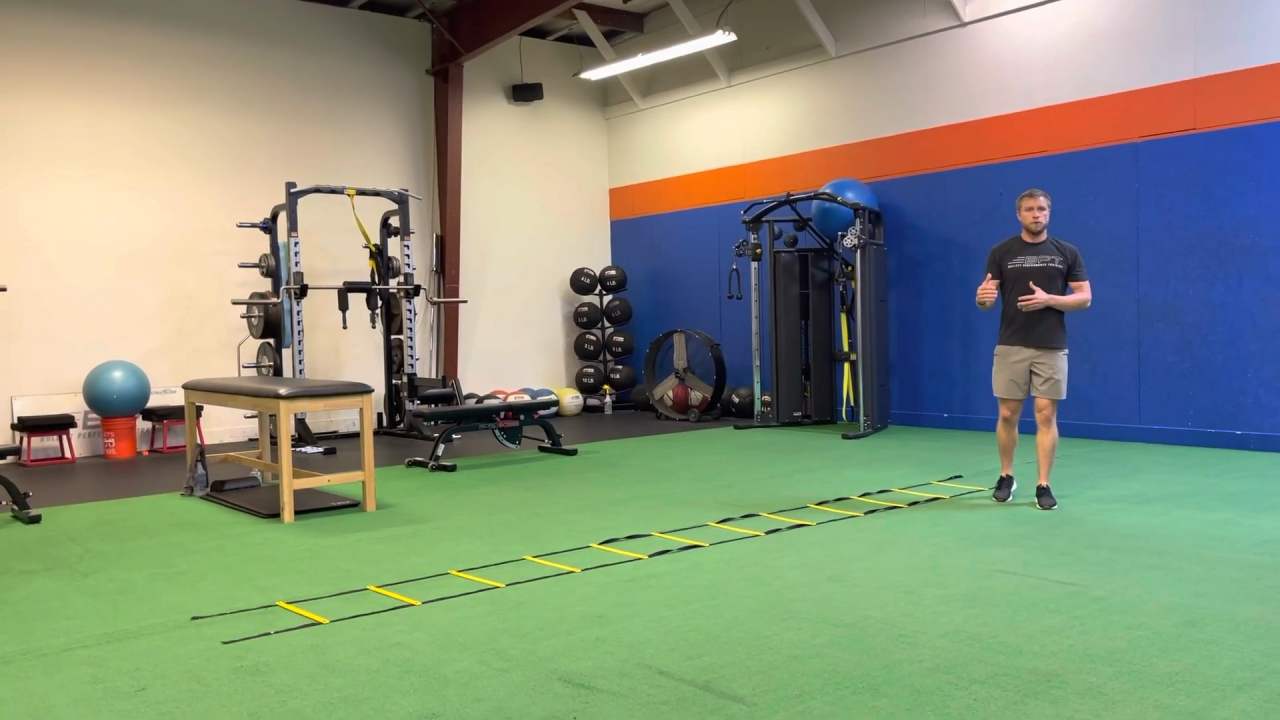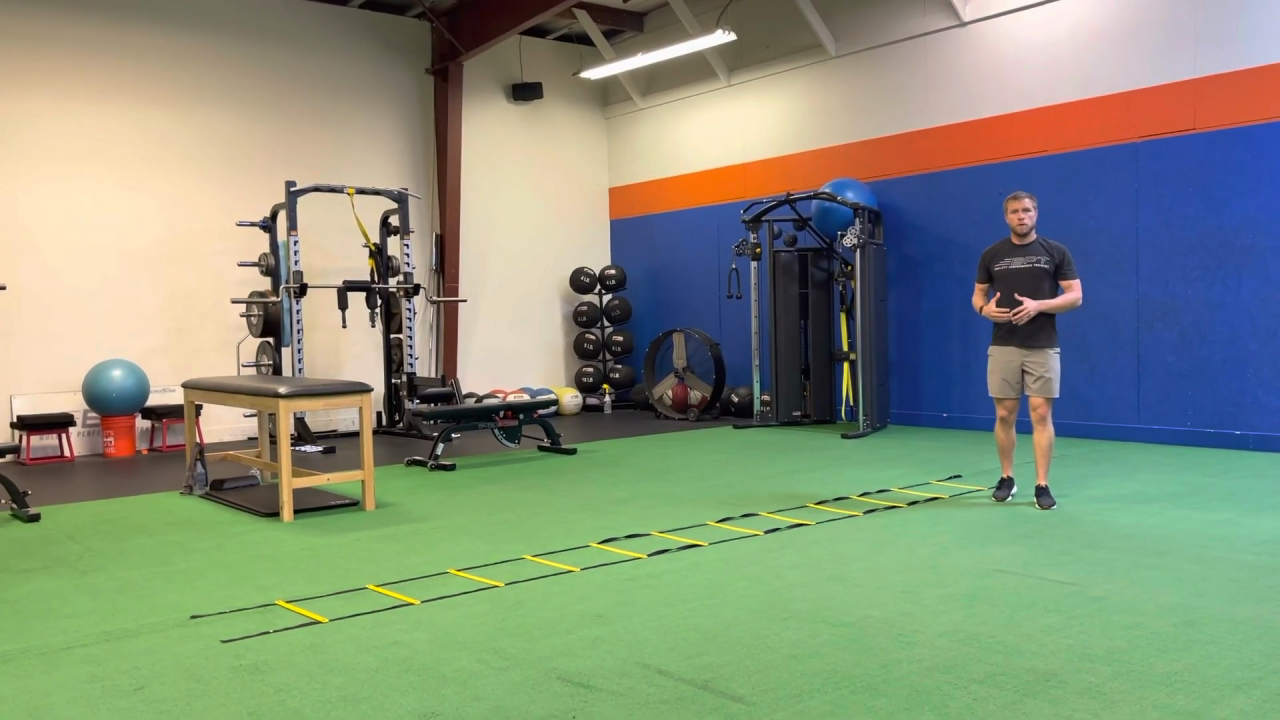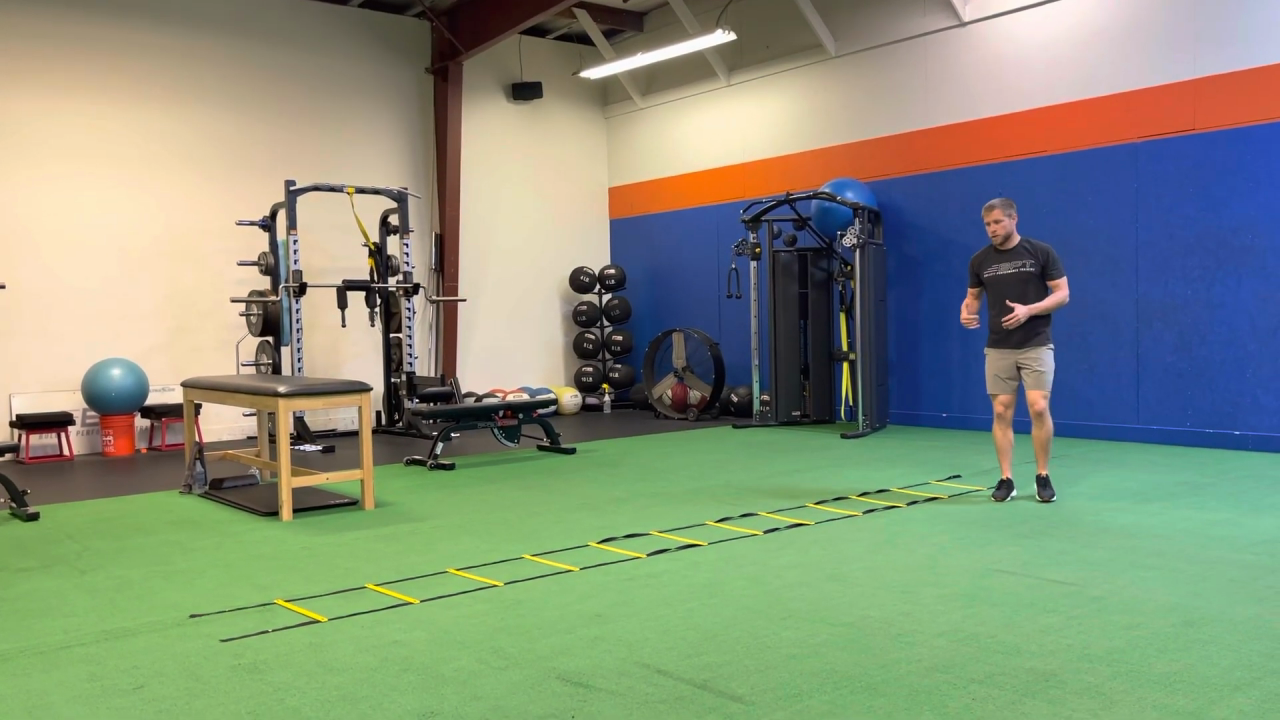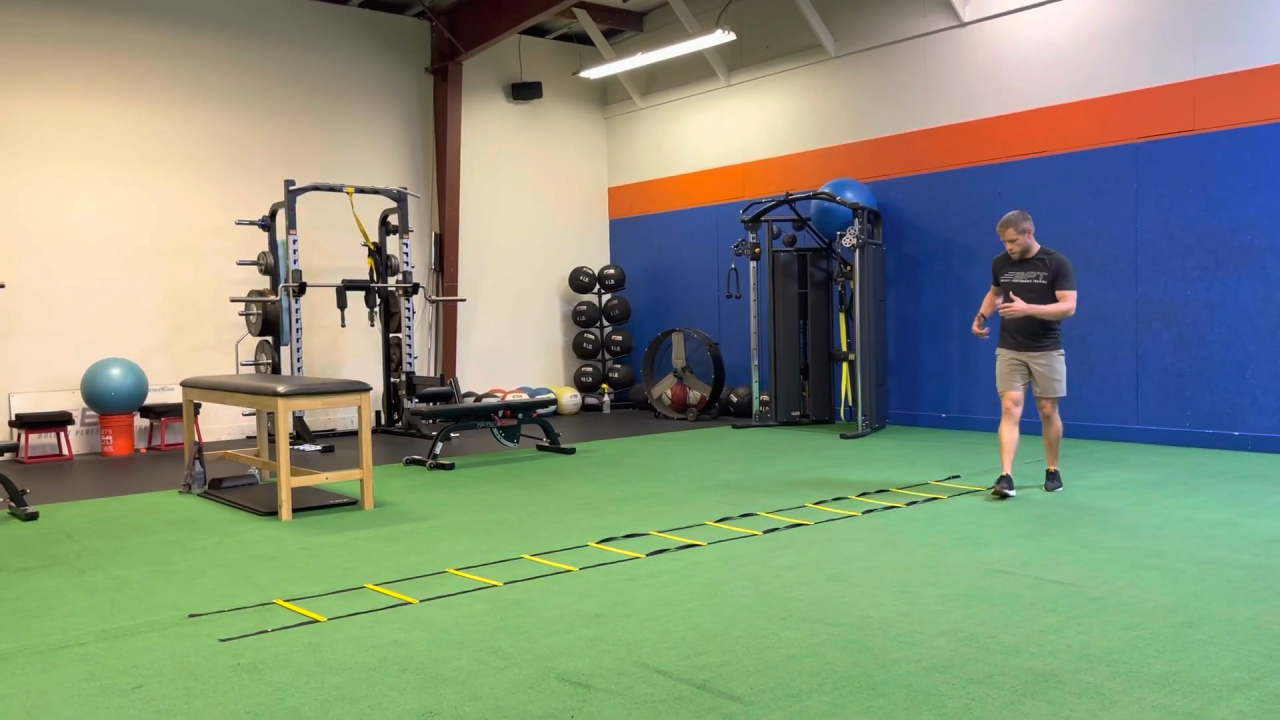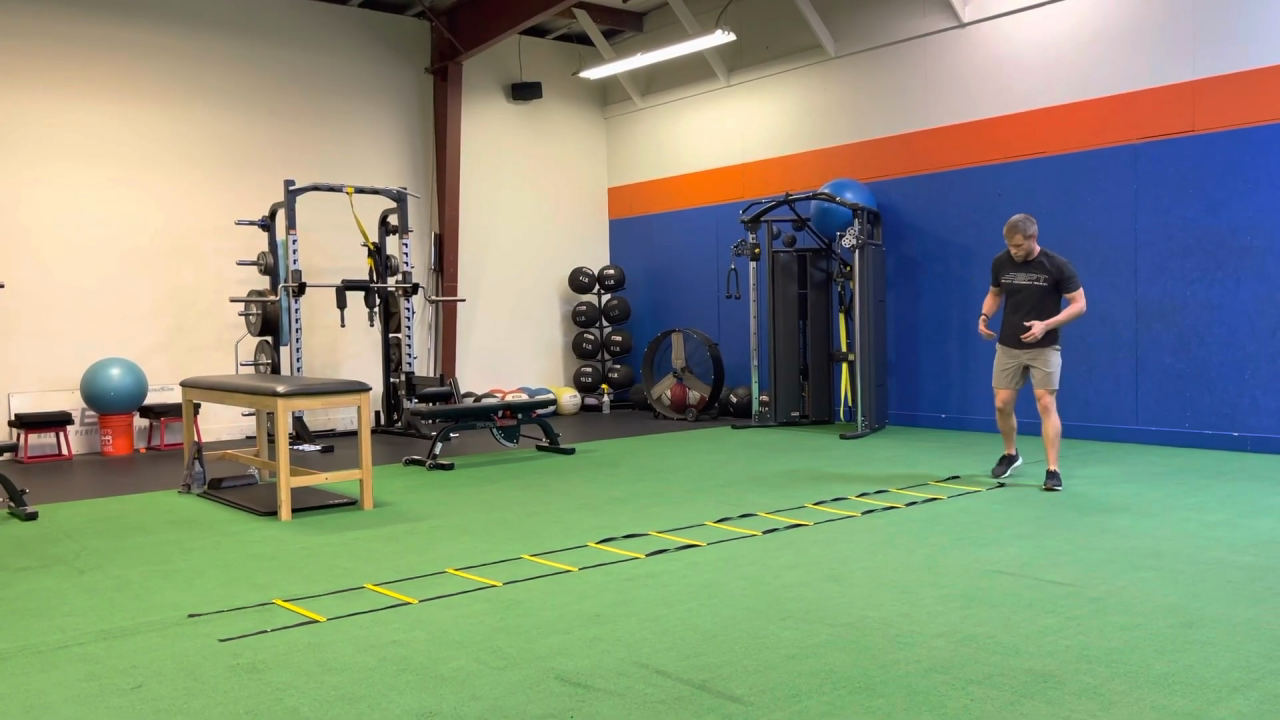
dt=0.4s
person 1, frame 1
left shoulder: (1067, 252)
right shoulder: (1001, 252)
left elbow: (1084, 298)
right elbow: (987, 298)
left wrist: (1049, 299)
right wrist: (983, 297)
left hip: (1052, 348)
right hip: (1010, 347)
left knee: (1046, 415)
right knee: (1008, 415)
left ankle: (1043, 485)
right ankle: (1006, 477)
person 1, frame 2
left shoulder: (1056, 252)
right shoulder: (991, 254)
left elbow: (1075, 296)
right elbow: (978, 295)
left wrist: (1039, 306)
right wrist: (986, 310)
left hip: (1043, 348)
right hip: (1003, 347)
left knee: (1041, 414)
right knee: (1004, 415)
left ankle: (1042, 485)
right ankle: (1006, 478)
person 1, frame 3
left shoulder: (1042, 252)
right shoulder: (980, 260)
left elbow: (1062, 294)
right elbow: (973, 297)
left wrist: (1028, 310)
right wrist: (966, 313)
left hip: (1036, 345)
right hip: (998, 349)
left knee: (1039, 409)
right knee: (1002, 412)
left ankle: (1042, 476)
right ankle: (1006, 479)
person 1, frame 4
left shoulder: (1058, 263)
right shoulder: (1000, 263)
left elbow: (1068, 307)
left wrist: (1028, 309)
right wrist: (982, 315)
left hip: (1046, 350)
right hip: (1009, 350)
left knee: (1048, 412)
right knee: (1010, 410)
left ankle: (1052, 470)
right ankle: (1006, 476)
person 1, frame 5
left shoulder: (1058, 266)
right shoulder: (1000, 263)
left elbow: (1079, 304)
left wrist: (1046, 324)
right wrist: (985, 316)
left hip: (1043, 347)
right hip: (1008, 346)
left knee: (1046, 405)
right knee: (1002, 405)
left ankle: (1052, 470)
right ankle: (1010, 453)
